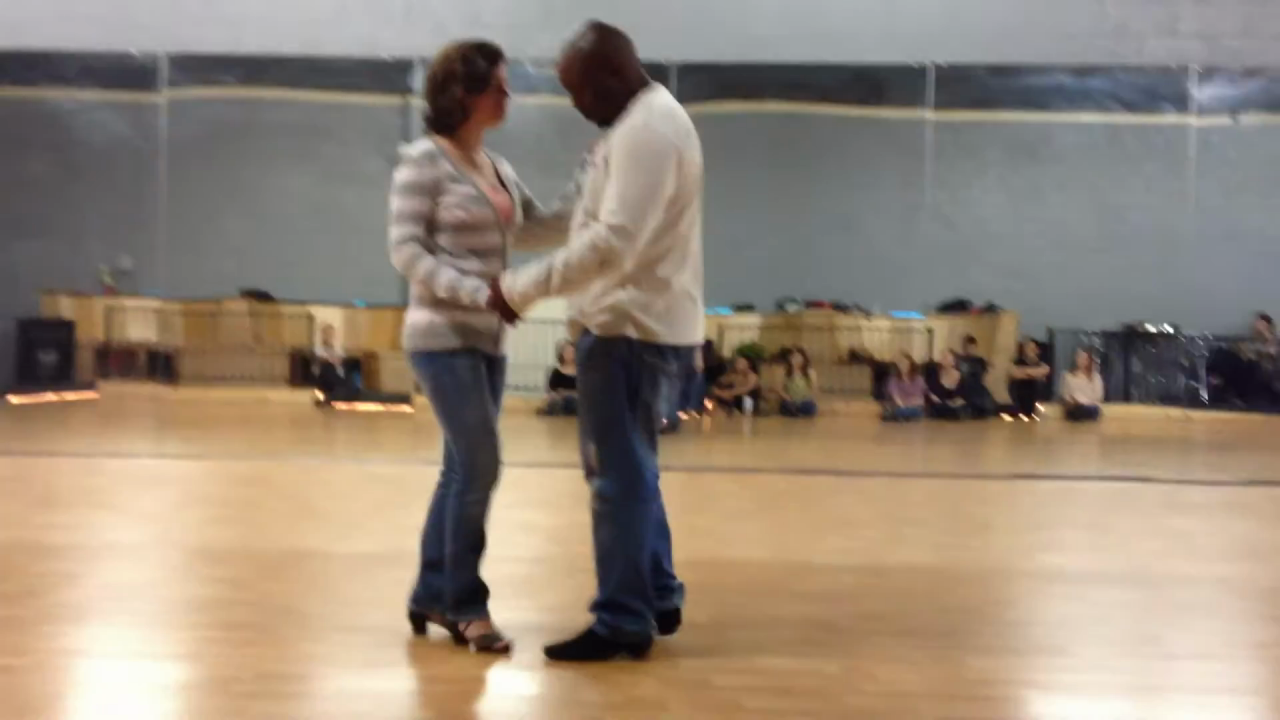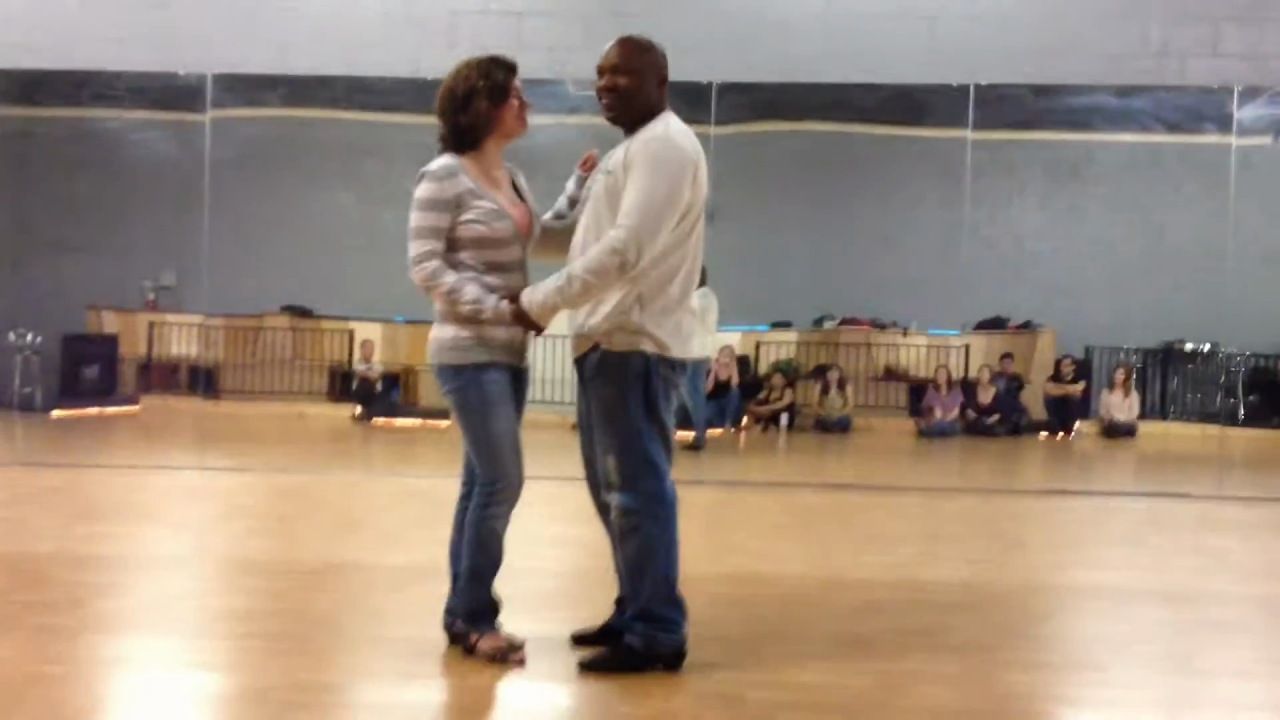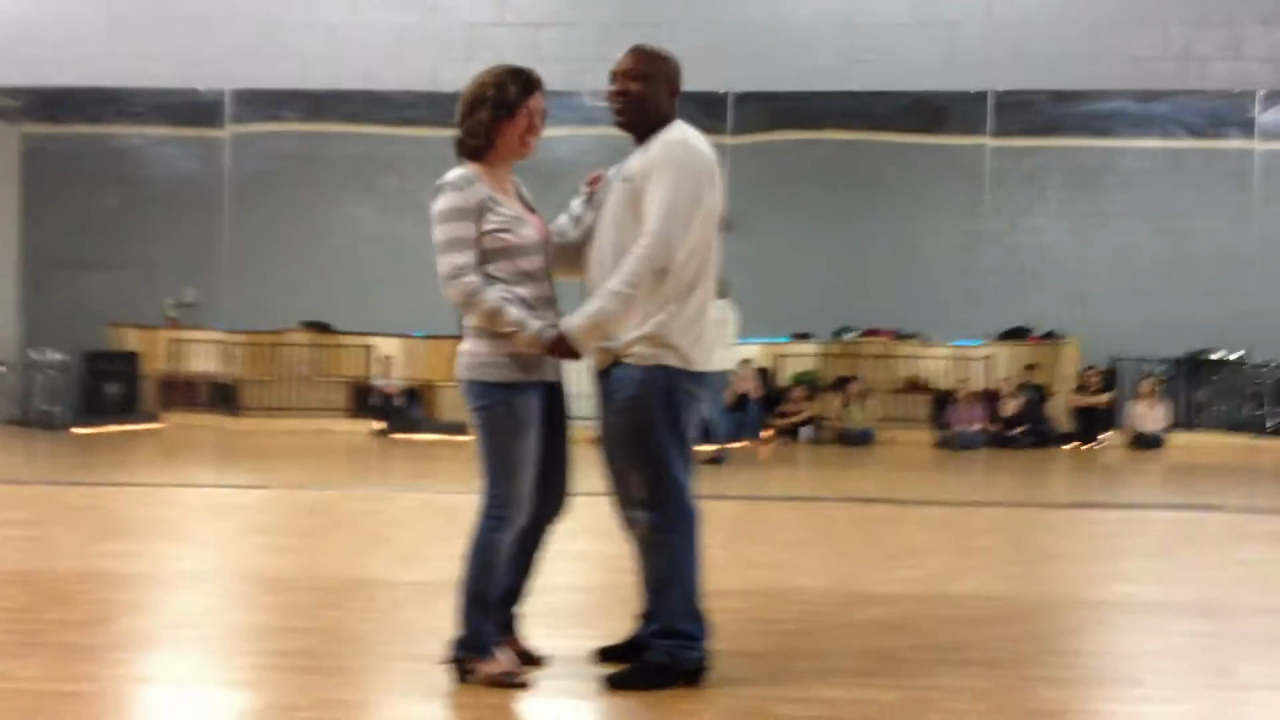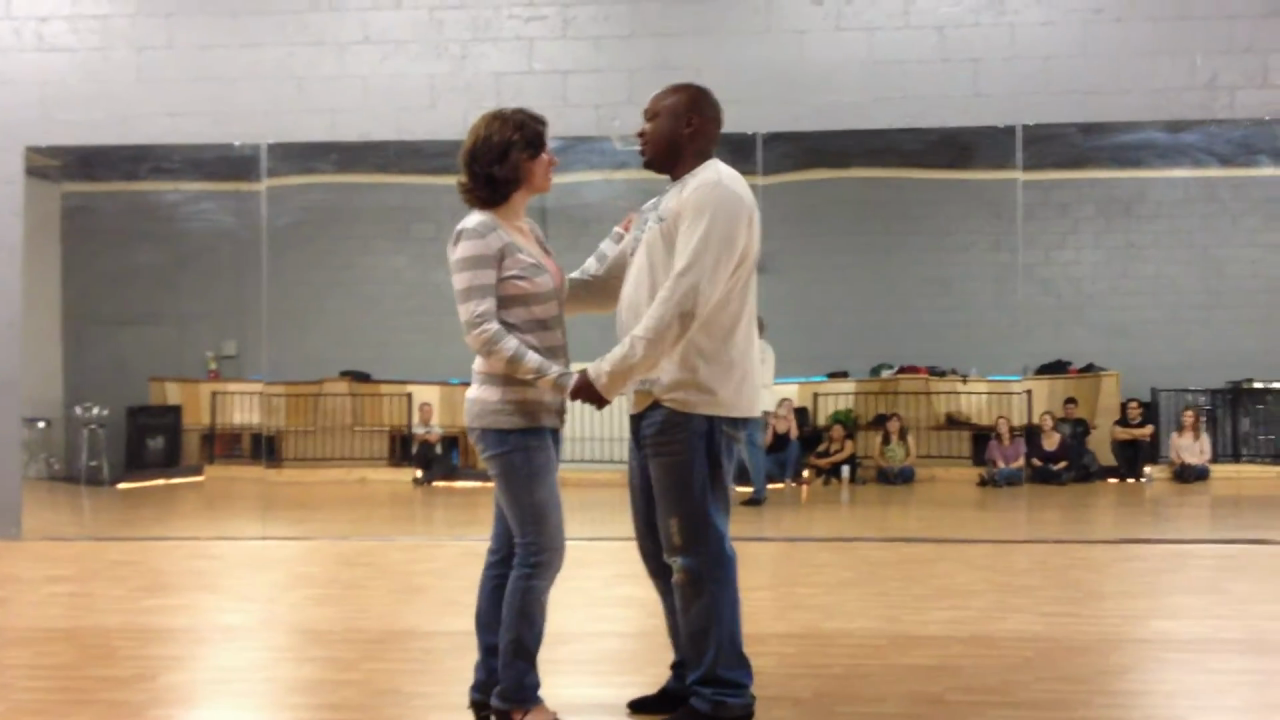
dt=1s
person 1, frame 1
left shoulder: (648, 129)
right shoulder: (643, 121)
left elbow: (612, 242)
left wrist: (520, 288)
right wrist: (528, 284)
left hip: (633, 327)
right hip: (639, 322)
left knee: (618, 471)
right knee: (630, 465)
left ankle: (623, 619)
right ankle: (656, 596)
person 1, frame 2
left shoulder: (665, 145)
right shoulder: (633, 148)
left elbow: (627, 250)
left wrist: (540, 301)
left hip: (637, 345)
right hip: (609, 341)
left knee: (637, 490)
right knee: (616, 489)
left ankle: (657, 632)
right ankle: (637, 614)
person 1, frame 3
left shoulder: (681, 152)
right shoulder: (637, 162)
left elbow: (657, 258)
right elbow: (603, 253)
left wrist: (582, 326)
left hip: (658, 359)
right hip: (627, 356)
left knee: (661, 504)
right knee: (642, 504)
left ankle: (679, 647)
right ankle: (659, 630)
person 1, frame 4
left shoulder: (716, 191)
right shoulder: (669, 202)
left elbow: (683, 302)
right elbow: (611, 280)
left wrist: (606, 375)
left hip: (696, 403)
right hip: (659, 400)
left knee: (696, 552)
right knee: (664, 548)
person 2, frame 1
left shoulder: (498, 168)
right shoulder: (423, 161)
left elbow: (538, 229)
right elbow: (405, 250)
right wrist: (477, 292)
left hip: (486, 340)
right hip: (443, 337)
left knee: (464, 470)
right knee: (477, 467)
left ankle: (432, 596)
right ankle: (463, 604)
person 2, frame 2
left shoulder: (511, 178)
right shoulder: (444, 176)
left elbow: (542, 238)
right elbow: (425, 267)
left wrist: (580, 184)
right wrist: (498, 308)
left hip: (508, 353)
right hip: (468, 352)
left knee: (483, 483)
right knee: (499, 481)
left ankle: (464, 612)
right ankle: (474, 617)
person 2, frame 3
left shoulder: (515, 188)
right shoulder: (461, 186)
right elbow: (460, 282)
right wrist: (539, 333)
left hip: (539, 370)
right hip: (500, 369)
left knee: (545, 502)
right knee: (507, 508)
left ankle: (498, 622)
right ankle: (475, 646)
person 2, frame 4
left shoulder: (528, 230)
right shoulder: (479, 232)
left elbow: (563, 298)
right elbow: (481, 332)
right wrist: (561, 378)
left hip: (536, 415)
right hip: (510, 415)
left knee: (510, 551)
right knee: (540, 551)
